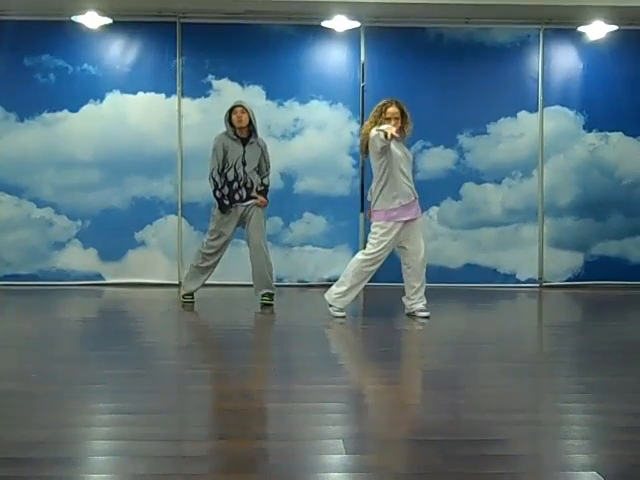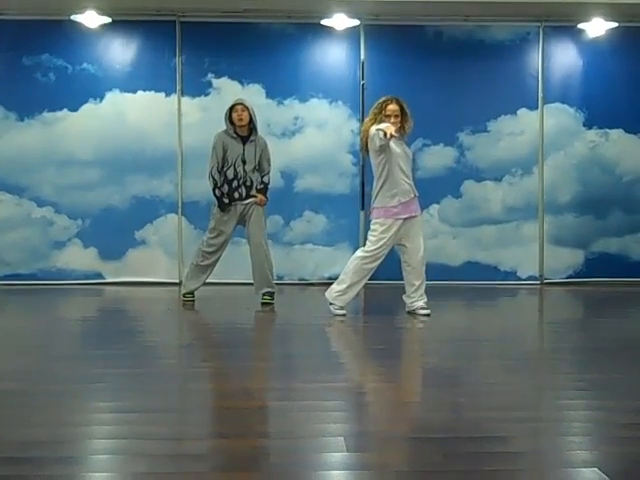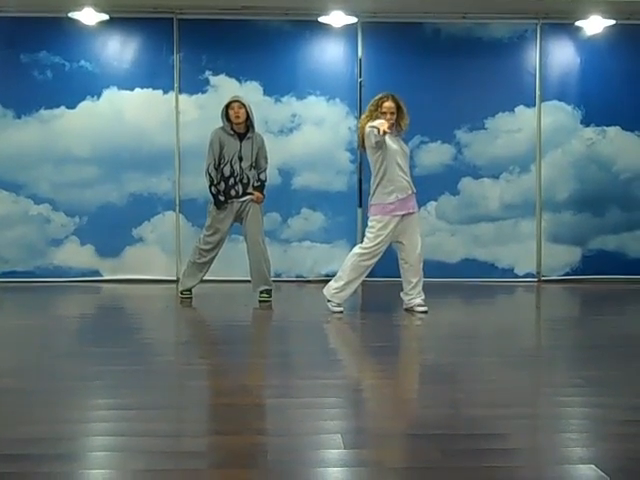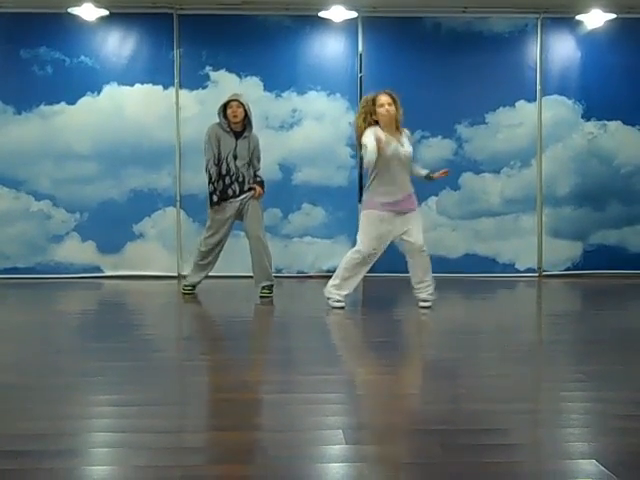
dt=0.5s
person 1, frame 1
left shoulder: (398, 142)
right shoulder: (378, 139)
right elbow: (378, 134)
left wrist: (373, 202)
right wrist: (385, 130)
left hip: (410, 208)
right hip: (388, 212)
left knee: (416, 259)
right knee: (370, 256)
left ankle: (415, 303)
right ankle: (336, 298)
person 1, frame 2
left shoulder: (399, 140)
right shoulder: (377, 137)
right elbow: (378, 133)
right wrist: (384, 128)
left hip: (410, 205)
right hip: (387, 209)
left knee: (415, 256)
right knee: (369, 254)
left ankle: (416, 301)
right ankle: (336, 296)
person 1, frame 3
left shoulder: (395, 136)
right shoulder: (374, 134)
right elbow: (372, 129)
right wrist: (378, 124)
left hip: (407, 202)
right hip: (385, 206)
left knee: (413, 254)
right knee: (367, 251)
left ankle: (413, 299)
right ankle: (334, 293)
person 1, frame 4
left shoulder: (404, 135)
right shoulder: (371, 134)
right elbow: (369, 162)
left wrist: (428, 175)
right wrist: (377, 147)
left hip: (405, 202)
right hip: (378, 204)
left knee: (417, 246)
right knee: (365, 250)
left ankle: (425, 292)
right ankle: (335, 290)
person 2, frame 1
left shoulder: (259, 144)
right shoulder: (222, 140)
left elbow: (265, 172)
right elbow: (215, 172)
left wrist: (263, 194)
right wrist: (221, 200)
left hip: (253, 203)
right hip: (228, 203)
left knee: (259, 246)
right knee: (212, 246)
left ankle: (266, 291)
right ankle: (189, 287)
person 2, frame 2
left shoulder: (260, 142)
right shoulder: (222, 139)
left elbow: (265, 171)
right elbow: (214, 170)
left wrist: (263, 192)
right wrist: (220, 198)
left hip: (253, 201)
right hip: (227, 202)
left knee: (259, 244)
right knee: (212, 244)
left ankle: (267, 289)
right ankle: (189, 286)
person 2, frame 3
left shoulder: (257, 139)
right shoulder: (219, 135)
left elbow: (262, 167)
right elbow: (211, 167)
left wrist: (260, 189)
right wrist: (217, 195)
left hip: (250, 199)
right hip: (224, 199)
left knee: (256, 242)
right knee: (209, 241)
left ankle: (264, 287)
right ankle: (186, 284)
person 2, frame 4
left shoulder: (252, 138)
right shoulder: (215, 131)
right elbow: (211, 163)
left wrist: (259, 183)
right wrist: (213, 194)
left hip: (248, 195)
right hip: (223, 197)
left knee: (257, 236)
right knee: (212, 239)
left ankle: (266, 282)
right ankle: (192, 280)
